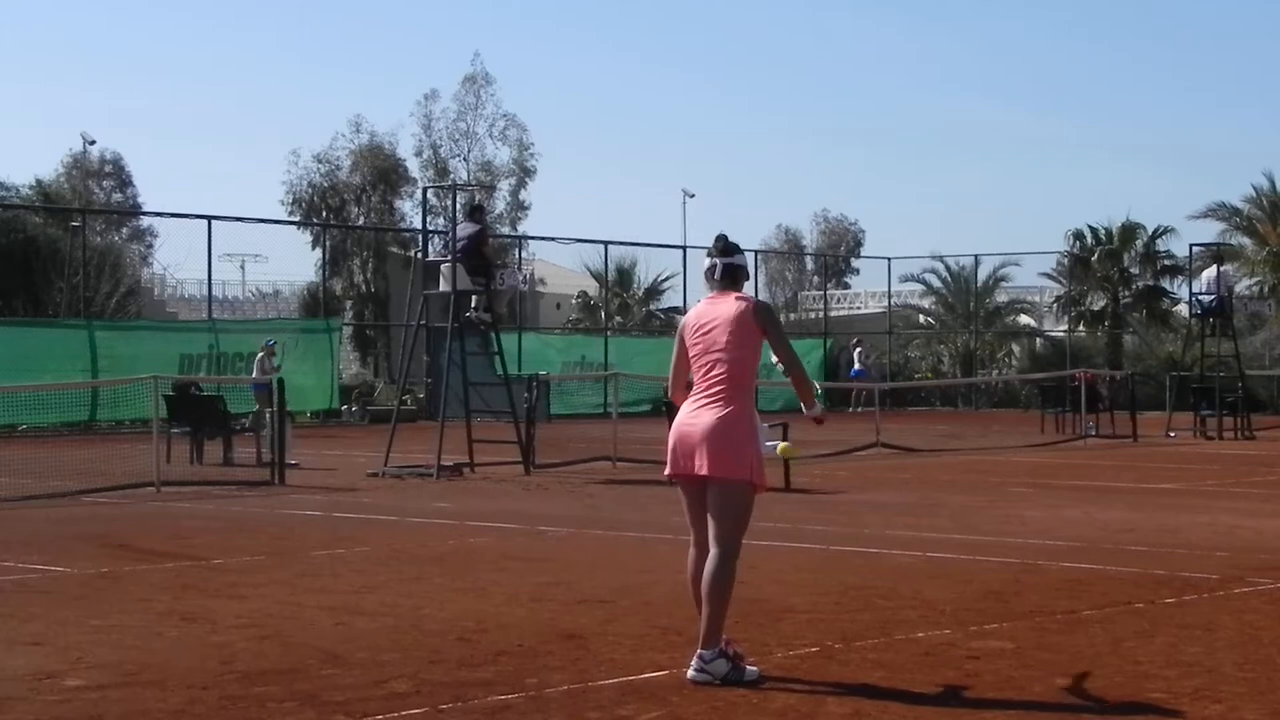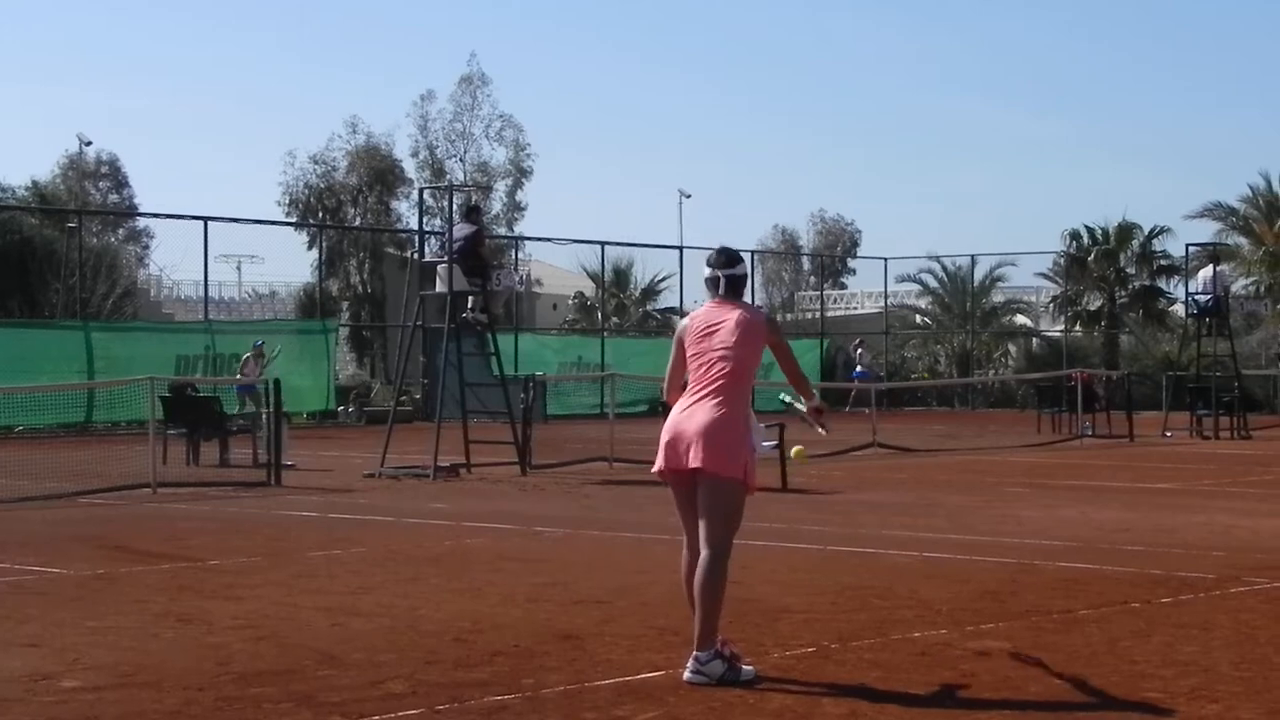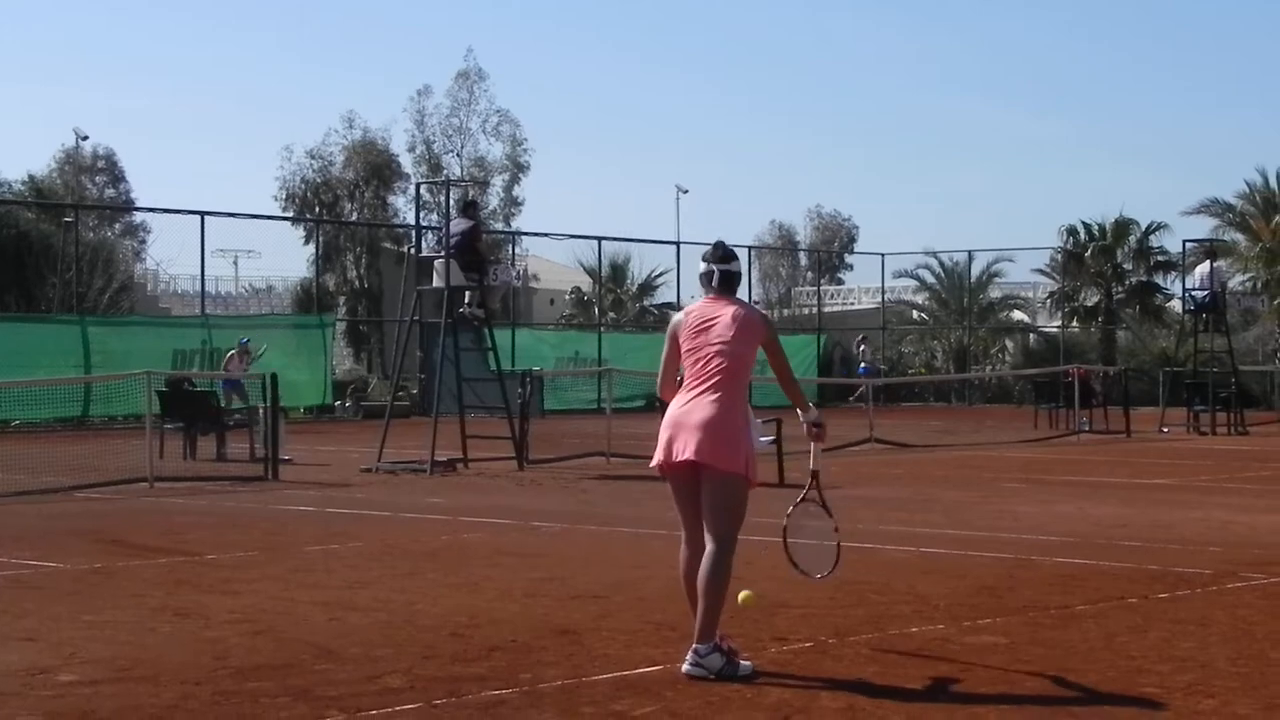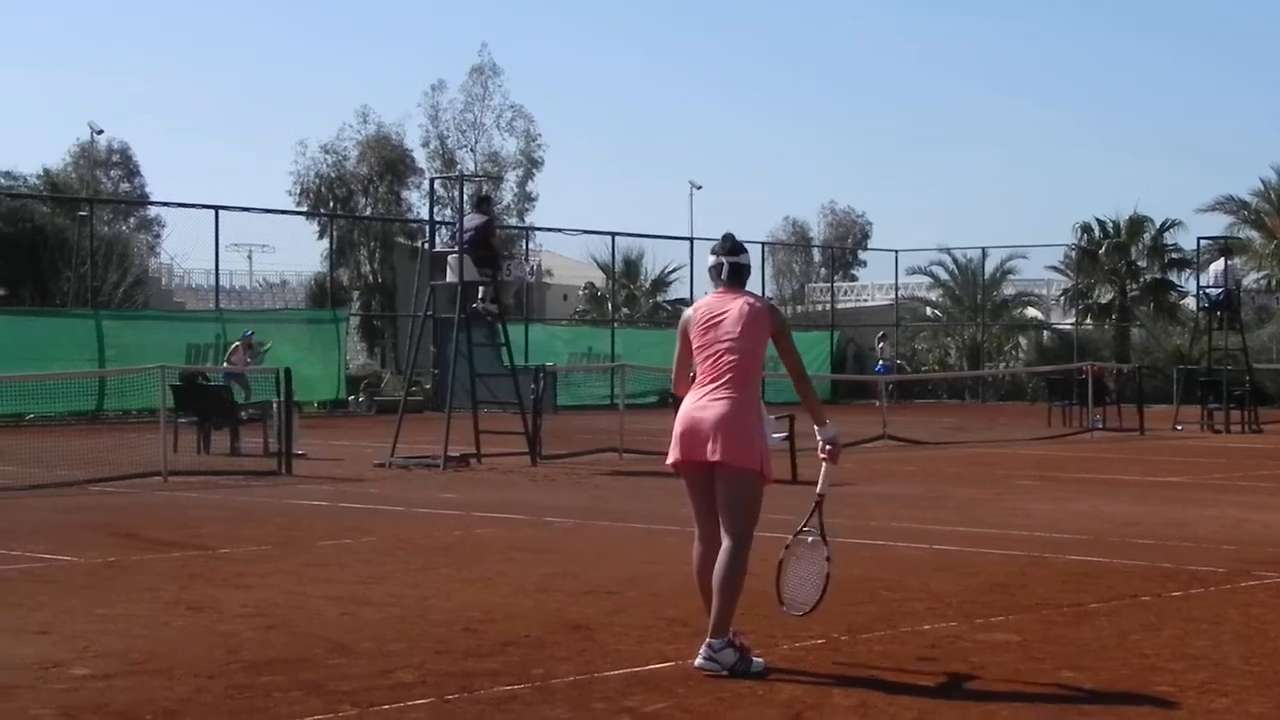
dt=0.2s
person 1, frame 1
left shoulder: (689, 318)
right shoulder: (755, 309)
right elbow: (792, 365)
right wrist: (812, 405)
left hip: (686, 429)
right hip: (728, 432)
left knee: (702, 543)
right knee: (724, 547)
left ankle: (712, 643)
right ankle: (708, 656)
person 1, frame 2
left shoulder: (689, 323)
right shoulder: (759, 320)
right elbow: (794, 371)
right wrist: (812, 402)
left hip: (678, 428)
right hip: (722, 432)
left knee: (695, 544)
right knee: (715, 548)
left ankle: (708, 645)
right ankle: (704, 658)
person 1, frame 3
left shoulder: (681, 319)
right shoulder: (755, 319)
right elbow: (786, 379)
right wrist: (809, 415)
left hip: (678, 424)
right hip: (721, 428)
left knee: (694, 538)
right knee: (720, 542)
left ankle: (707, 639)
right ankle: (703, 650)
person 1, frame 4
left shoulder: (691, 314)
right shoulder: (765, 311)
right elbow: (799, 377)
right wrist: (825, 429)
left hip: (691, 421)
right hip: (735, 424)
left knee: (707, 535)
right knee: (736, 538)
left ankle: (719, 637)
right ankle: (716, 645)
